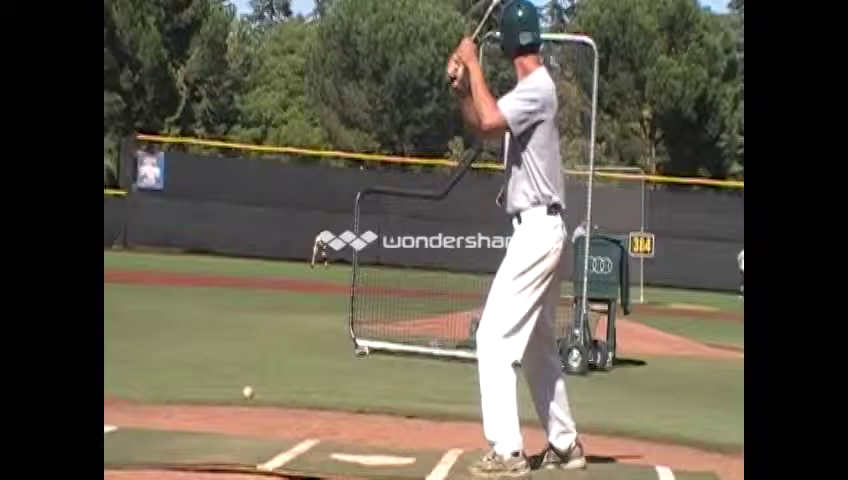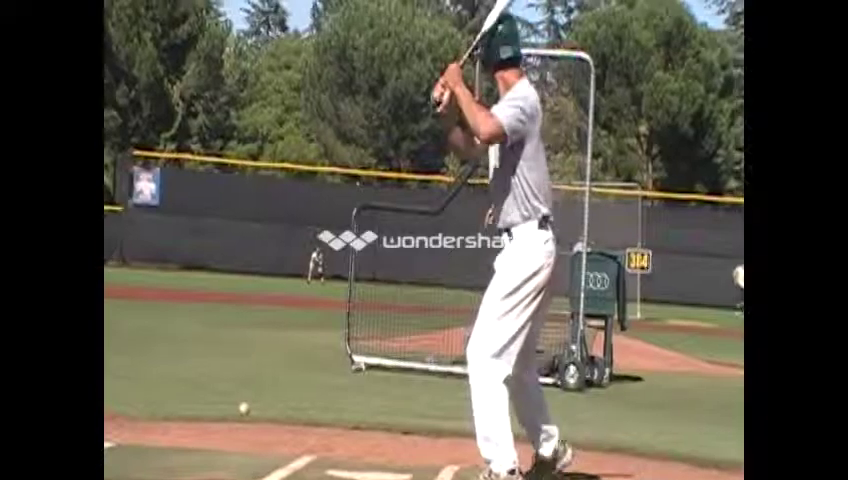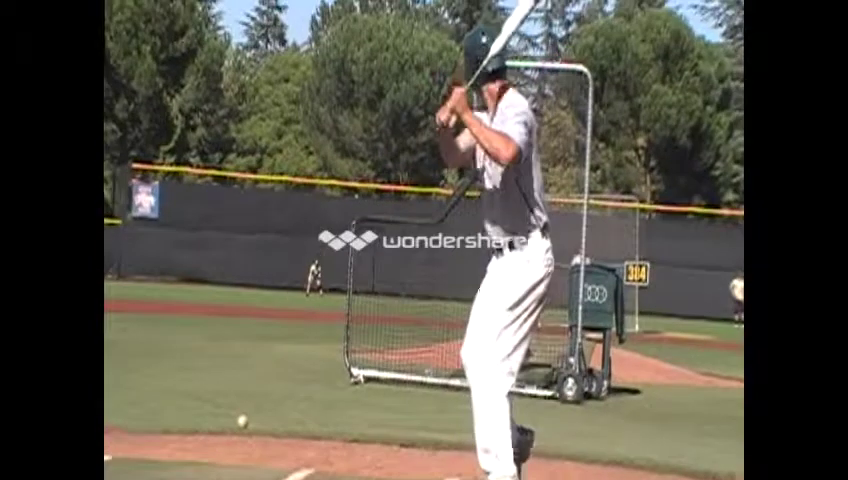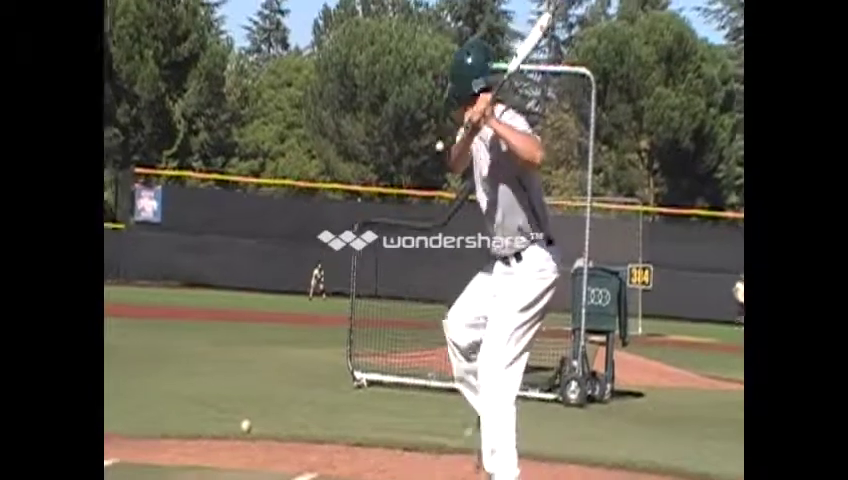
dt=0.3s
person 1, frame 1
left shoulder: (537, 88)
right shoulder: (531, 87)
left elbow: (490, 121)
right elbow: (482, 125)
left wrist: (473, 65)
right wrist: (461, 88)
left hip: (535, 230)
right hip: (540, 231)
left knee: (494, 339)
right knee: (538, 344)
person 1, frame 2
left shoulder: (523, 98)
right shoulder: (506, 103)
left elbow: (487, 131)
right elbow: (469, 148)
left wrist: (460, 87)
right wrist: (448, 112)
left hip: (526, 245)
right hip: (522, 246)
left knee: (484, 354)
right knee: (514, 357)
person 1, frame 3
left shoulder: (516, 109)
right shoulder: (491, 113)
left elbow: (506, 155)
right elbow: (456, 159)
left wrist: (466, 114)
right wrist: (445, 128)
left hip: (526, 256)
right hip: (505, 256)
left knee: (489, 368)
right knee: (474, 356)
right ankle: (512, 439)
person 1, frame 4
left shoulder: (508, 123)
right shoulder: (478, 128)
left elbow: (535, 156)
right elbow: (456, 164)
left wrist: (493, 122)
right wrist: (469, 128)
left hip: (531, 266)
right hip: (504, 264)
left knee: (495, 373)
right knee: (457, 329)
right ankle: (494, 433)
